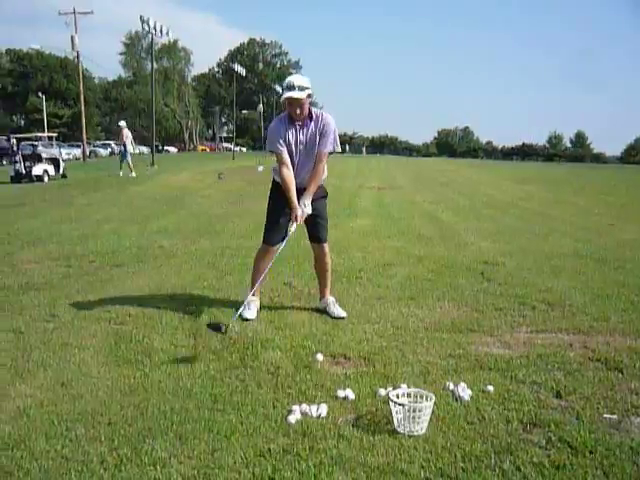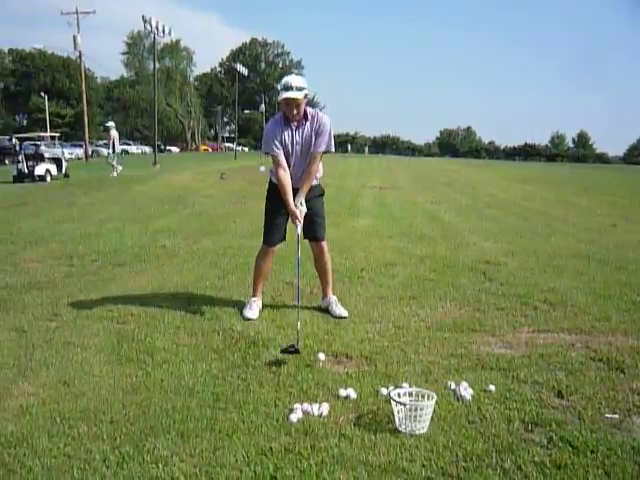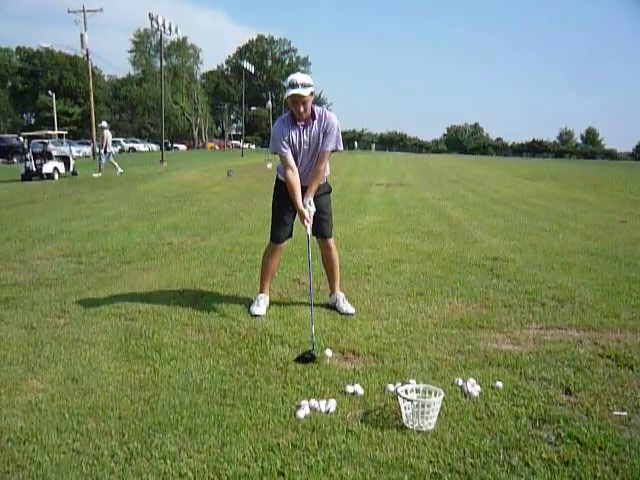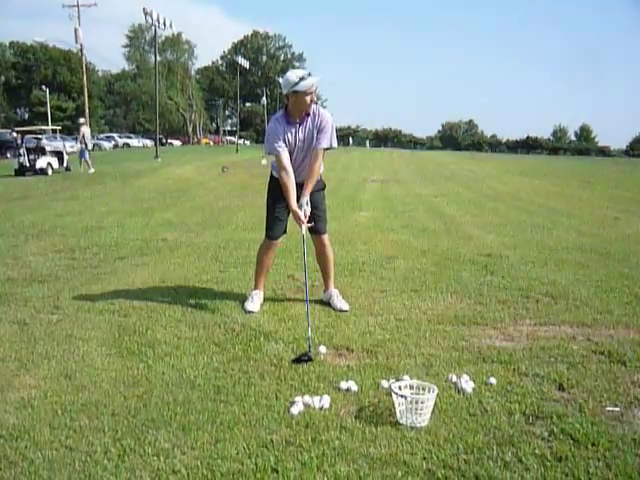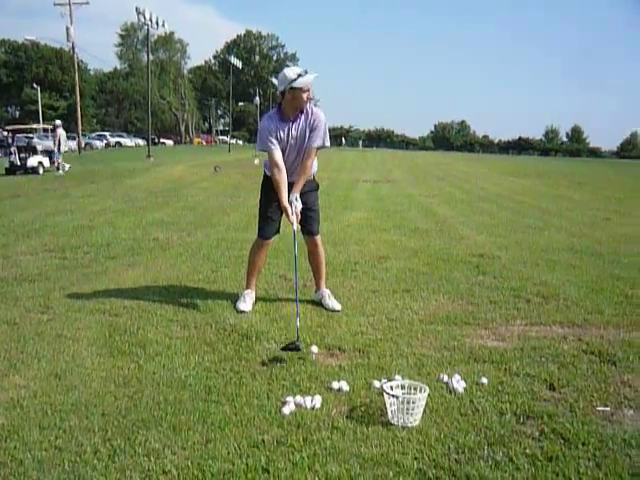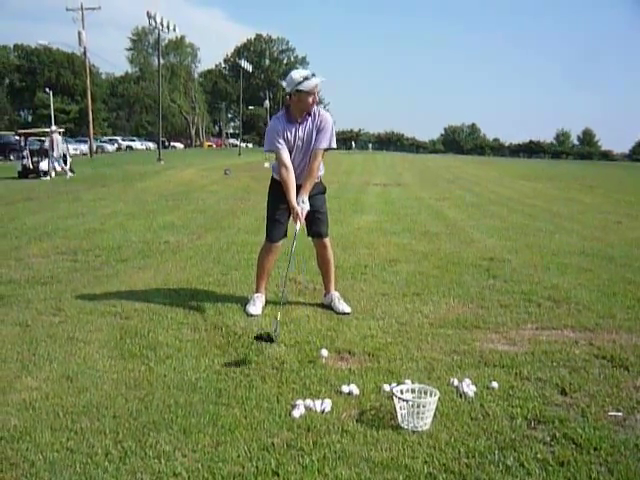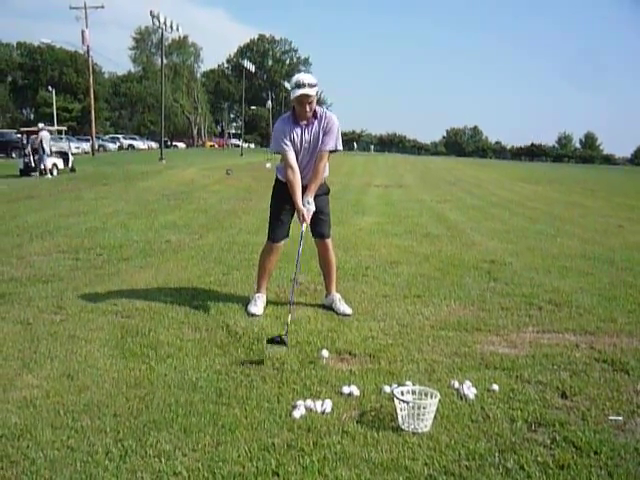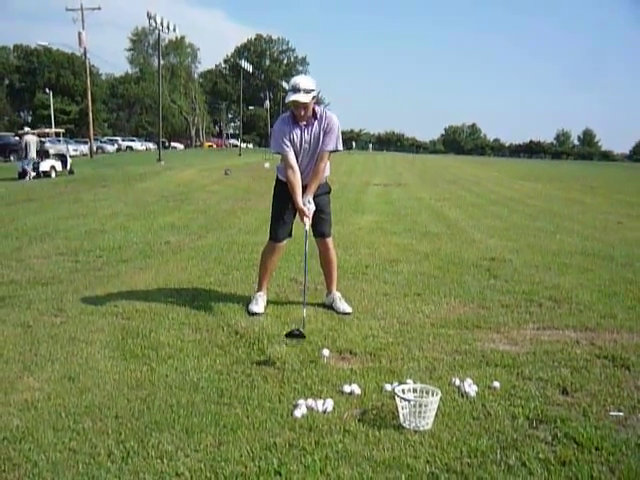
dt=0.4s
person 1, frame 1
left shoulder: (325, 122)
right shoulder: (277, 126)
left elbow: (320, 164)
right elbow: (285, 167)
left wrist: (306, 199)
right wrist: (293, 205)
left hip: (314, 190)
right hip: (283, 189)
left knee: (321, 246)
right knee: (269, 244)
left ankle: (326, 299)
right ankle: (254, 298)
person 1, frame 2
left shoulder: (321, 121)
right shoulder: (273, 127)
left elbow: (314, 163)
right elbow: (280, 168)
left wrist: (301, 198)
right wrist: (290, 206)
left hip: (310, 189)
right hip: (279, 190)
left knee: (320, 244)
right knee: (269, 245)
left ankle: (328, 298)
right ankle: (255, 298)
person 1, frame 3
left shoulder: (328, 120)
right shoulder: (281, 127)
left elbow: (322, 163)
right elbow: (289, 168)
left wrist: (309, 197)
right wrist: (299, 206)
left hip: (318, 187)
right hip: (286, 187)
left knee: (327, 241)
right knee: (276, 242)
left ankle: (336, 295)
right ankle: (263, 295)
person 1, frame 4
left shoulder: (322, 118)
right shoulder: (276, 126)
left elbow: (316, 160)
right elbow: (284, 168)
left wrist: (305, 197)
right wrist: (293, 207)
left hip: (312, 183)
right hip: (281, 183)
left knee: (321, 237)
right knee: (272, 238)
left ankle: (330, 291)
right ankle: (257, 291)
person 1, frame 5
left shoulder: (316, 117)
right shoulder: (269, 123)
left elbow: (308, 159)
right elbow: (277, 166)
left wrist: (295, 194)
right wrist: (284, 204)
left hip: (306, 183)
right hip: (274, 183)
left knee: (314, 238)
right knee: (264, 238)
left ankle: (321, 291)
right ankle: (249, 291)
person 1, frame 6
left shoulder: (323, 119)
right shoulder: (277, 124)
left elbow: (316, 161)
right elbow: (285, 165)
left wrist: (303, 197)
right wrist: (292, 204)
left hip: (313, 185)
right hip: (282, 186)
left knee: (322, 240)
right knee: (272, 241)
left ankle: (330, 294)
right ankle: (259, 294)
person 1, frame 7
left shoulder: (329, 121)
right shoulder: (282, 125)
left elbow: (321, 162)
right elbow: (291, 167)
left wrist: (309, 198)
right wrist: (298, 205)
left hip: (317, 187)
right hip: (286, 186)
left knee: (324, 240)
right knee: (274, 241)
left ankle: (331, 295)
right ankle: (260, 294)
person 1, frame 8
left shoulder: (329, 121)
right shoulder: (282, 125)
left elbow: (322, 162)
right elbow: (291, 167)
left wrist: (308, 197)
right wrist: (299, 204)
left hip: (318, 187)
right hip: (286, 186)
left knee: (325, 240)
right knee: (276, 241)
left ankle: (332, 294)
right ankle: (261, 293)
